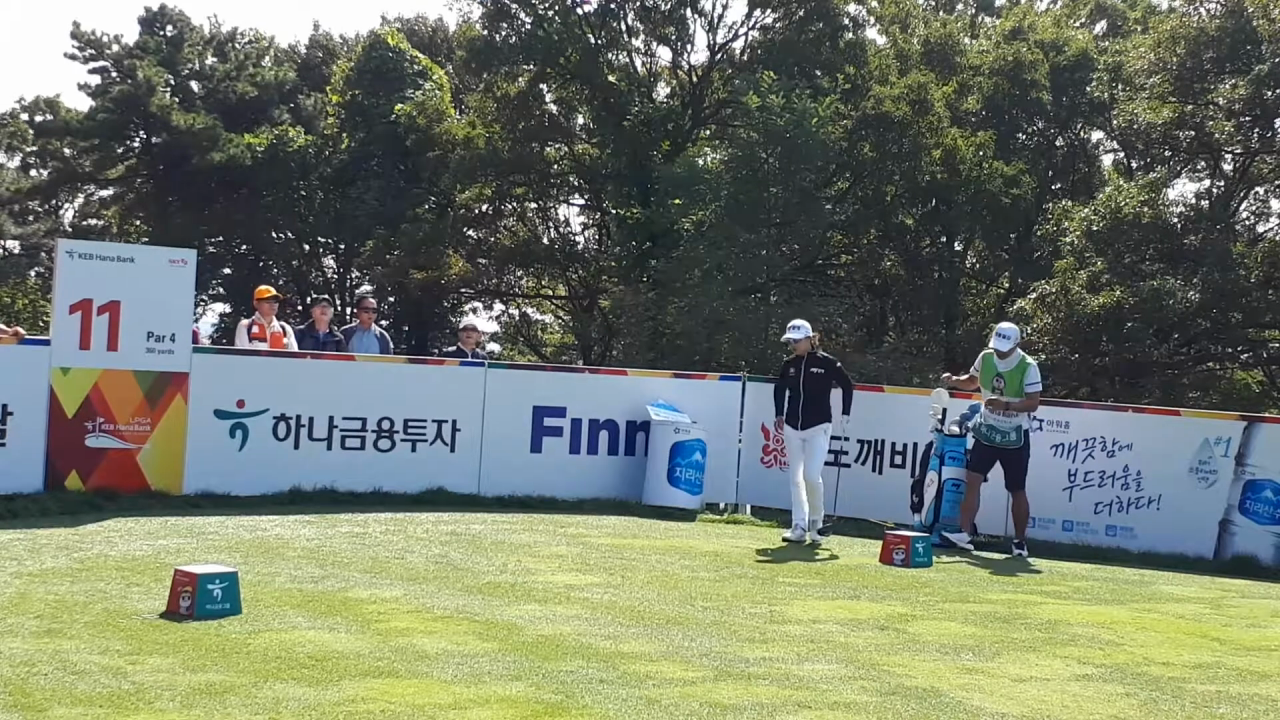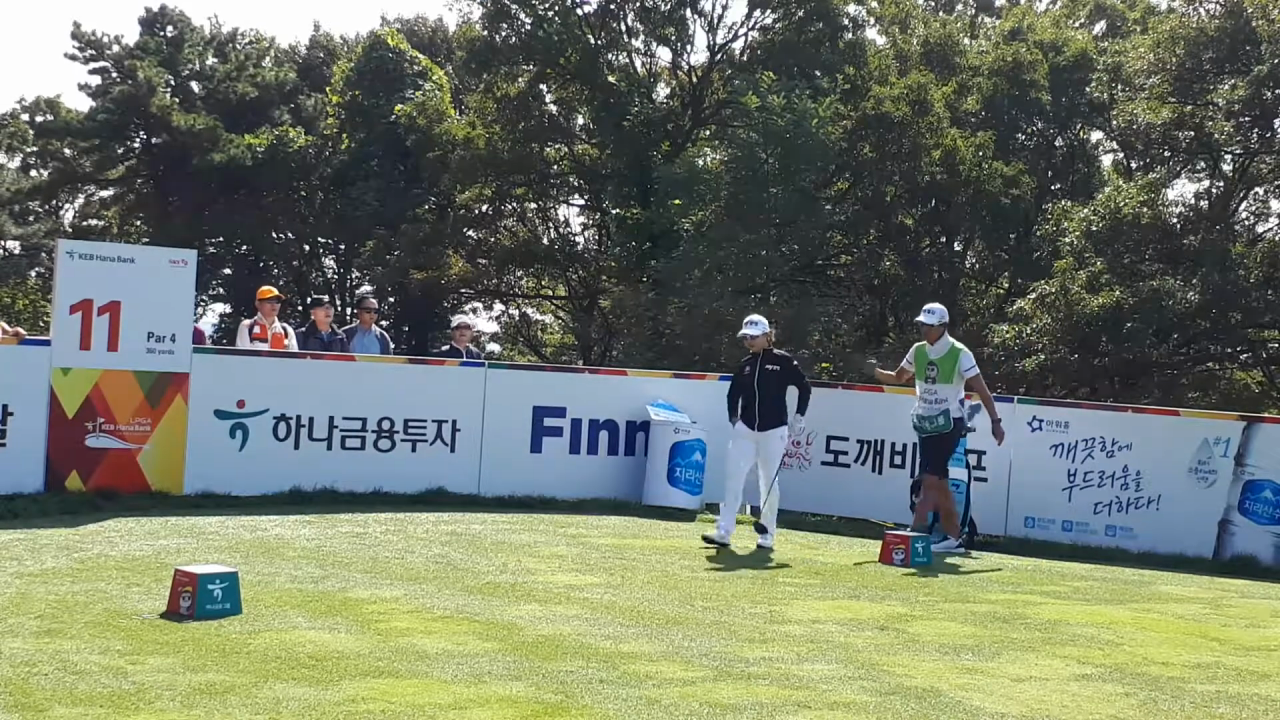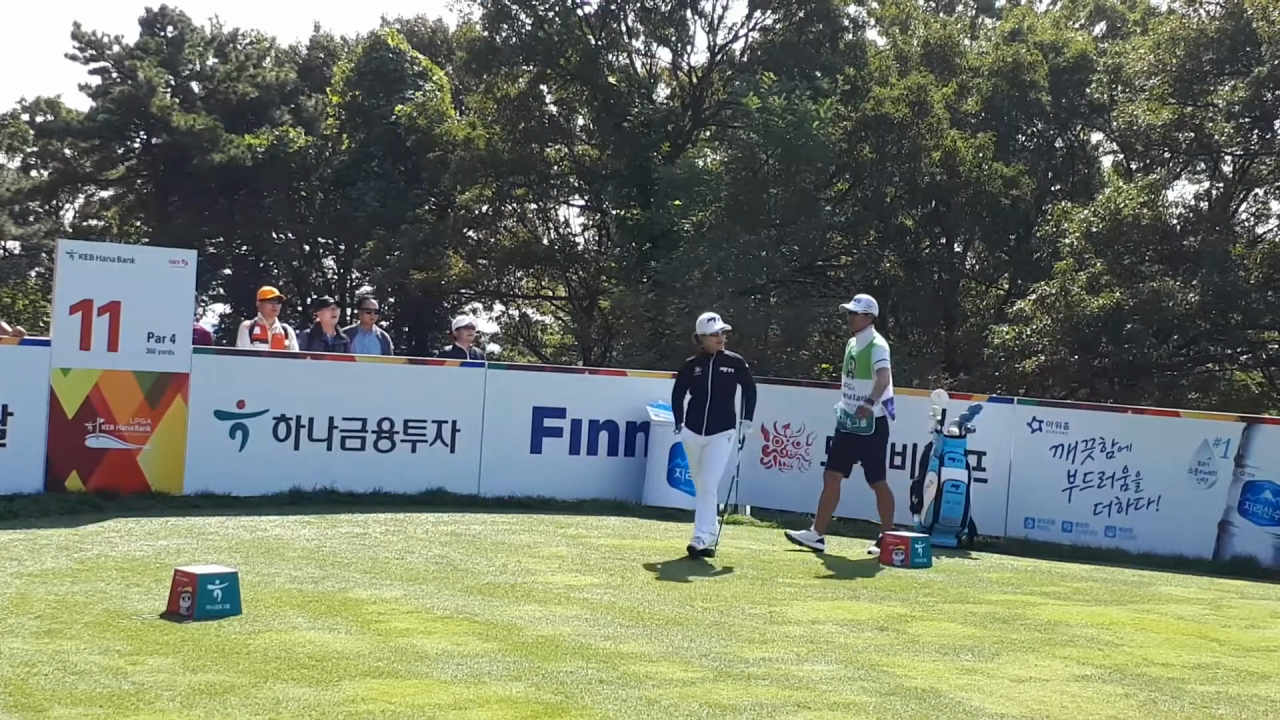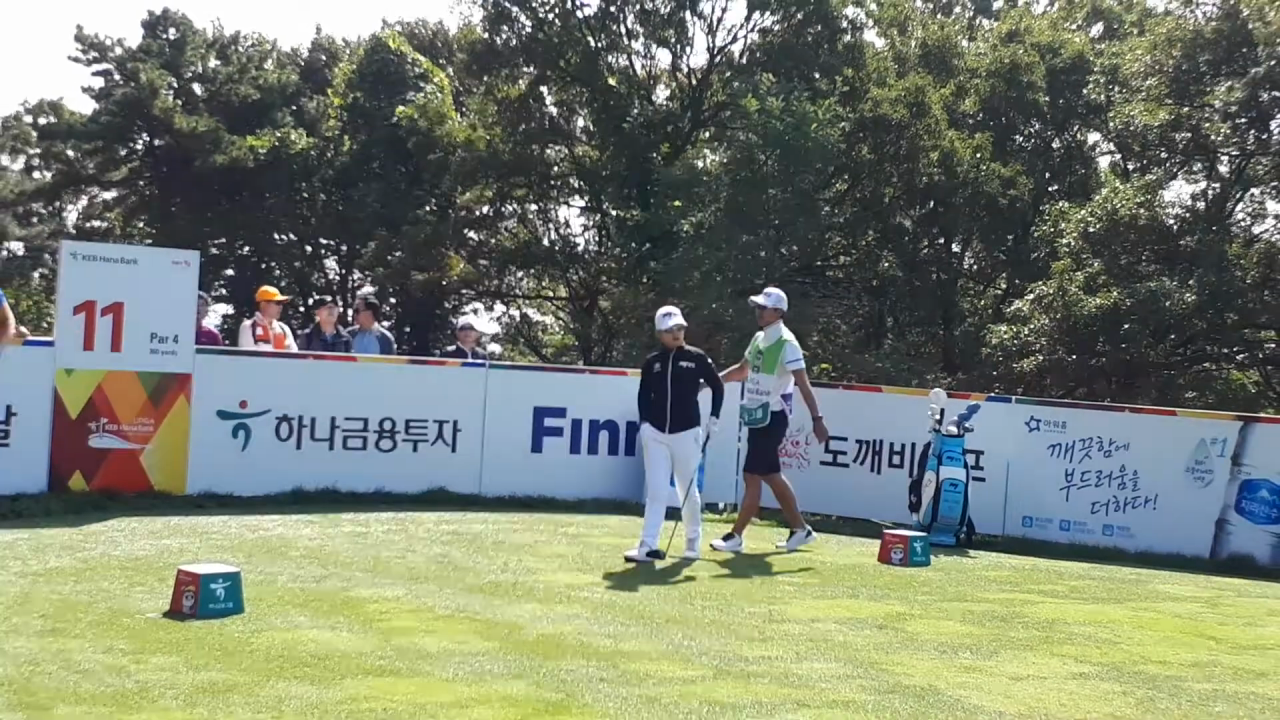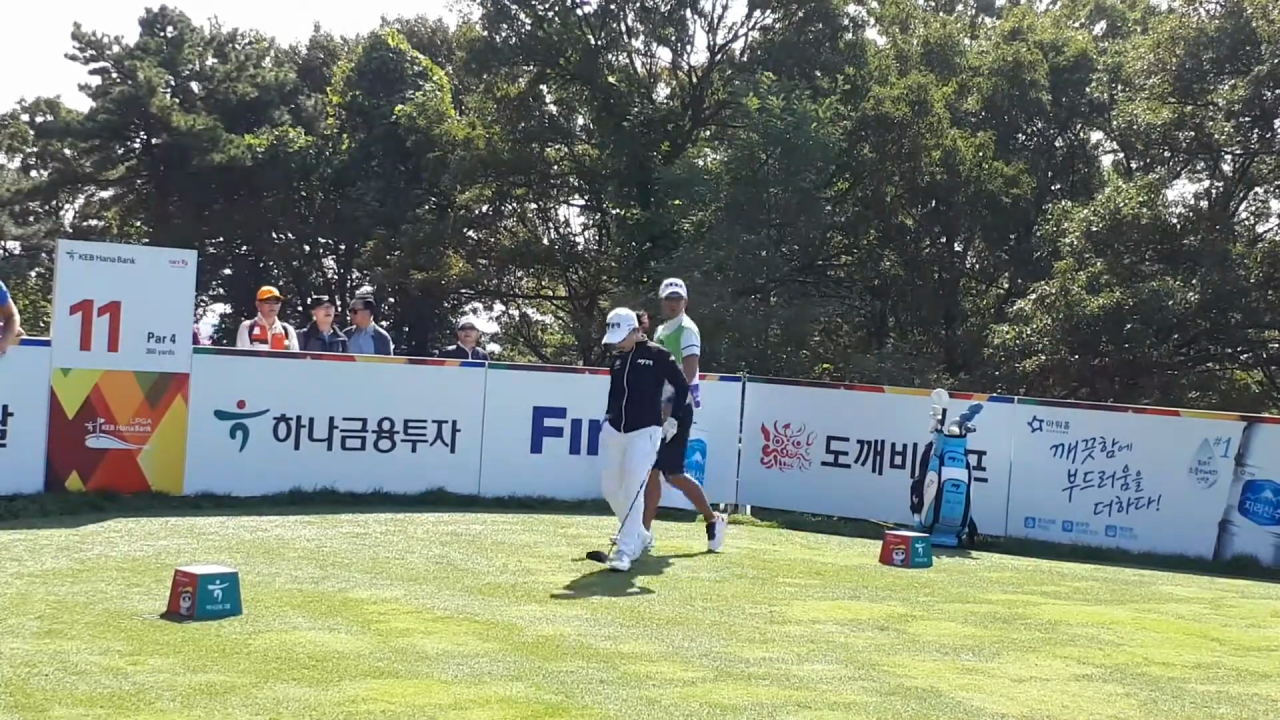
dt=0.7s
person 1, frame 1
left shoulder: (1027, 367)
right shoulder: (985, 358)
left elbow: (1033, 403)
right elbow: (972, 382)
left wrist: (1005, 405)
right wrist: (954, 380)
left hip: (1014, 436)
right hip: (986, 431)
left knee: (1017, 491)
right knee: (972, 479)
left ankle: (1020, 540)
right ankle: (964, 534)
person 1, frame 2
left shoulder: (959, 353)
right shoulder: (918, 350)
left elbow: (981, 389)
right elbow: (898, 377)
left wrist: (995, 421)
right wrist: (877, 373)
left hip: (948, 425)
right hip: (925, 425)
left knee: (929, 479)
right knee: (937, 482)
left ankle: (916, 534)
right ankle: (953, 538)
person 1, frame 3
left shoulder: (877, 346)
right shoulder: (851, 344)
left elbow: (883, 379)
left wrist: (870, 403)
left hip: (872, 425)
right hip: (847, 423)
left knee: (877, 482)
right knee: (831, 477)
left ankle: (887, 537)
right ankle: (816, 534)
person 1, frame 4
left shoulder: (786, 343)
right shoulder: (759, 338)
left elbow: (803, 383)
right elbow: (743, 369)
left wrist: (816, 419)
left hip: (772, 418)
right hip: (758, 418)
left knee: (752, 476)
right knee: (772, 477)
left ankle: (735, 536)
right ankle: (800, 529)
person 1, frame 5
left shoulder: (688, 330)
right shoulder: (662, 331)
left elbow: (689, 371)
left hip: (677, 410)
left knee: (673, 473)
right knee: (651, 471)
left ankle: (713, 520)
right ankle: (641, 531)
person 2, frame 1
left shoulder: (827, 363)
right shoulder: (788, 365)
left elbow: (847, 386)
right elbow: (780, 389)
left wrist: (845, 415)
right wrist: (779, 415)
left hip: (818, 427)
right hip: (792, 428)
left knee: (811, 476)
right knee: (796, 478)
left ankle: (816, 522)
right ankle: (800, 527)
person 2, frame 2
left shoulder: (783, 361)
right shoulder: (745, 365)
left elbow: (805, 387)
right elbow: (734, 393)
left wrist: (799, 417)
right wrist: (733, 418)
left hip: (773, 430)
right hip: (745, 429)
left knee: (768, 483)
right knee: (733, 479)
left ankle: (767, 533)
right ankle: (723, 531)
person 2, frame 3
left shoulder: (735, 363)
right shoulder: (691, 365)
left elbow: (750, 391)
right elbow: (678, 395)
left wrist: (747, 421)
right wrist: (679, 424)
left hip: (722, 434)
right hip: (692, 433)
left knee: (708, 487)
right knee: (700, 486)
left ankle: (701, 540)
right ankle: (710, 532)
person 2, frame 4
left shoulder: (696, 358)
right shoulder: (652, 362)
left elbow: (718, 387)
right elbow: (644, 394)
left wrist: (714, 418)
right wrist: (644, 422)
left hip: (687, 432)
right hip: (655, 433)
left knee: (687, 490)
right knee: (656, 490)
left ankle: (693, 541)
right ankle: (648, 546)
person 2, frame 5
left shoulder: (658, 355)
right shoulder: (617, 360)
left elbow: (682, 387)
left wrist: (673, 419)
right wrist: (609, 417)
left hip: (644, 432)
right hip: (614, 430)
left knee: (633, 493)
right knee: (610, 489)
left ankle: (624, 552)
right ankle: (638, 536)
